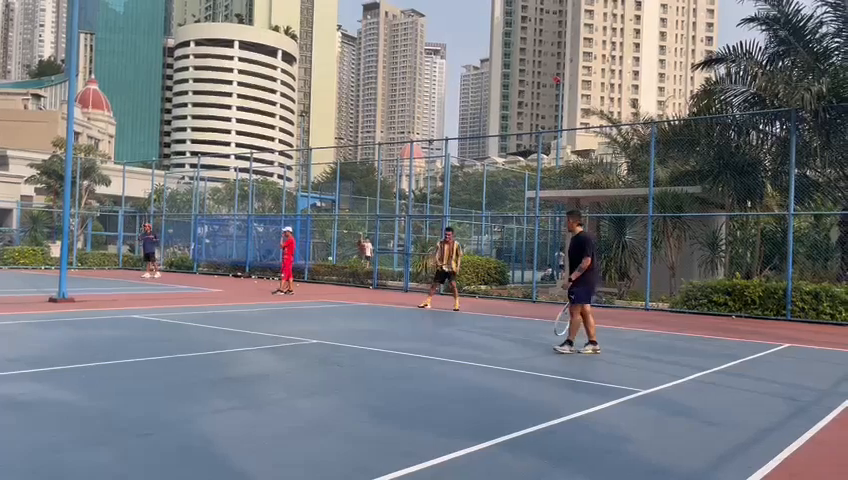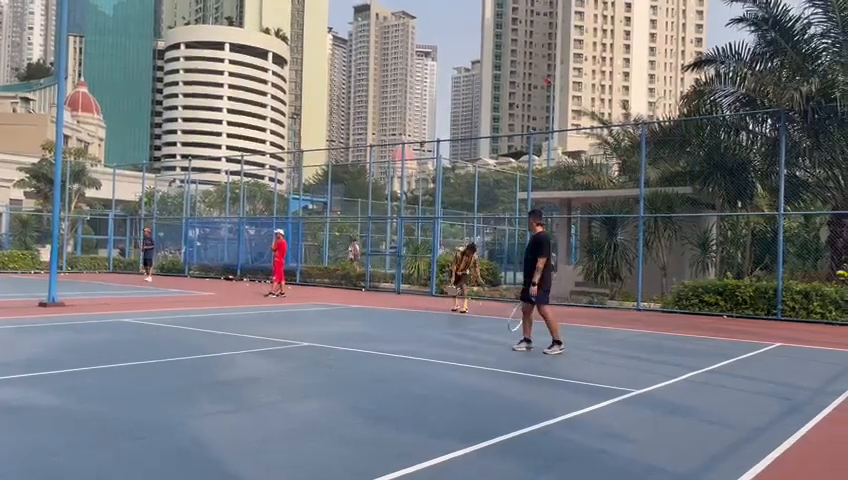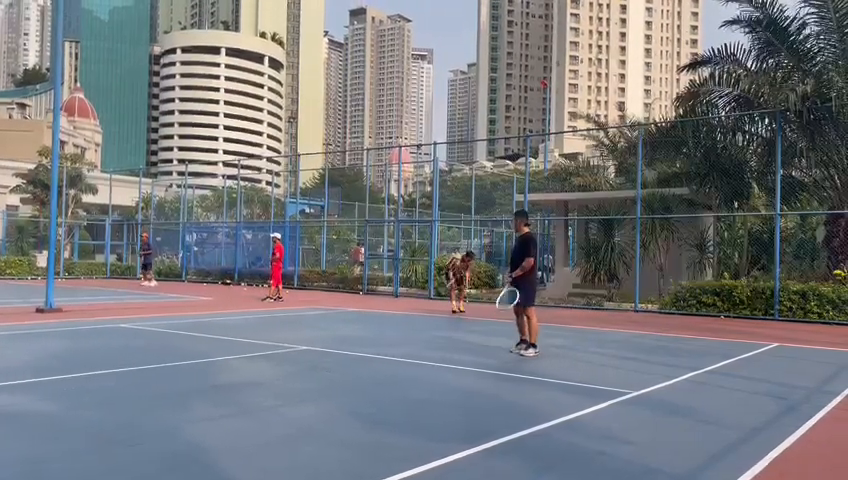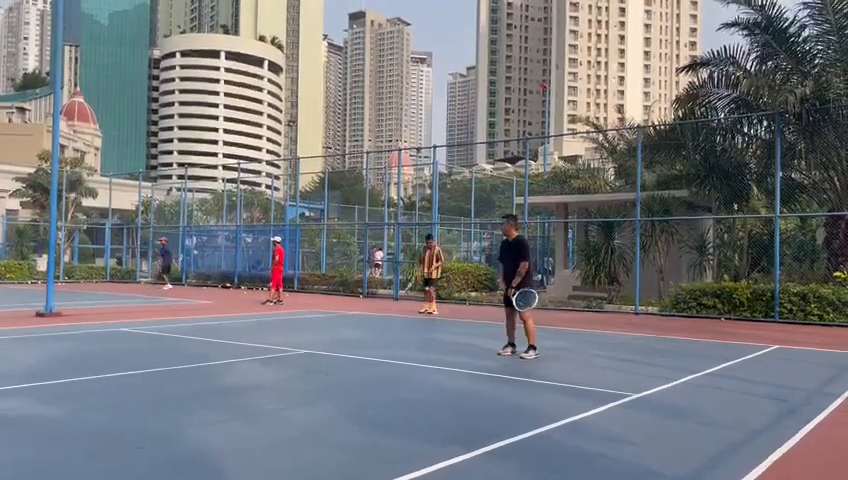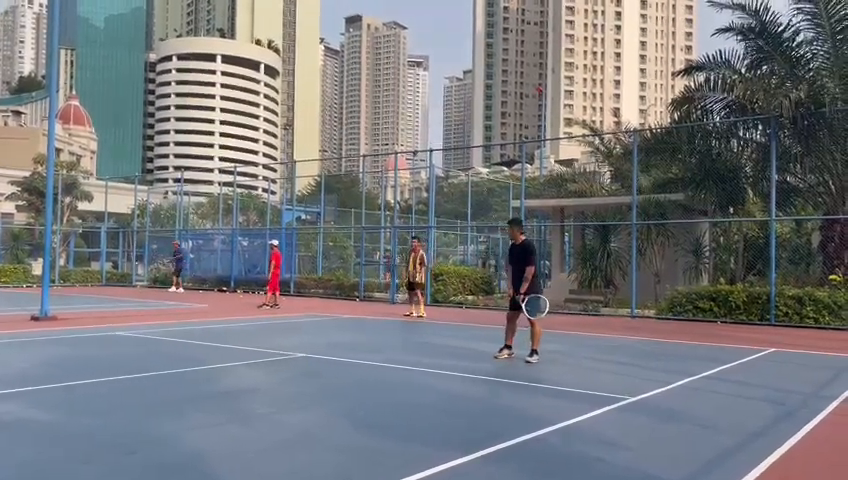
dt=1s
person 1, frame 1
left shoulder: (584, 238)
right shoulder: (576, 238)
left elbow: (586, 262)
left wrist: (570, 278)
right wrist: (571, 279)
left hip: (583, 282)
right hip: (582, 282)
left knee: (575, 311)
right knee: (585, 312)
left ankle: (569, 344)
right ankle: (593, 343)
person 1, frame 2
left shoulder: (542, 238)
right shoulder: (534, 237)
left elbow: (541, 263)
left wrist: (534, 283)
left hip: (539, 283)
right hip: (529, 282)
left knee: (544, 312)
right knee: (526, 311)
left ankle: (558, 343)
right ankle: (527, 341)
person 1, frame 3
left shoulder: (529, 238)
right shoulder: (519, 238)
left elbow: (529, 262)
left wrist: (512, 275)
right wrist: (511, 275)
left hip: (526, 282)
right hip: (517, 282)
left knee: (529, 313)
right knee: (518, 312)
left ankle: (533, 346)
right ankle: (523, 341)
person 1, frame 4
left shoulder: (521, 242)
right shoulder: (504, 244)
left elbow: (524, 266)
left wrist: (514, 285)
right wrist: (504, 283)
left hip: (523, 286)
right hip: (510, 286)
left knee: (525, 316)
right knee: (509, 315)
left ankle: (532, 348)
right ankle: (511, 345)
person 1, frame 5
left shoulder: (528, 246)
right shoulder: (512, 247)
left elbow: (530, 271)
left wrist: (522, 291)
right wrist: (511, 287)
left hip: (530, 290)
right hip: (516, 290)
left knee: (533, 320)
right knee: (510, 318)
left ankle: (534, 352)
right ankle: (508, 348)
